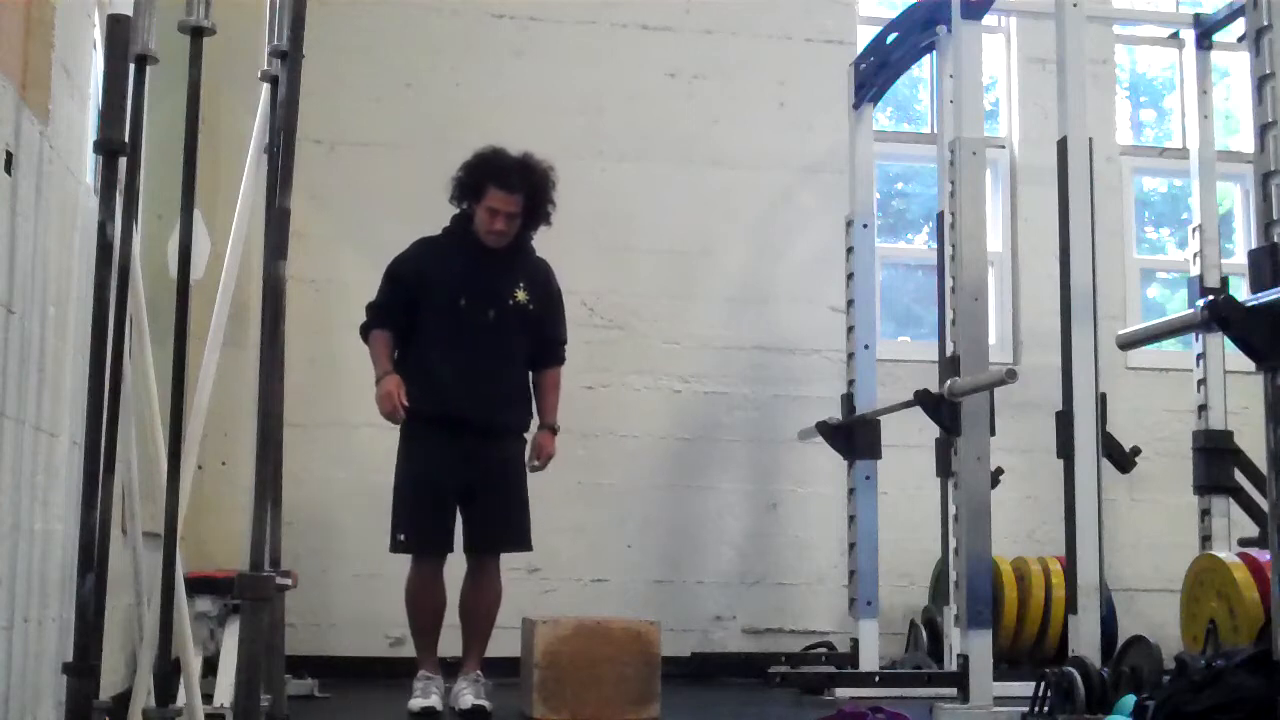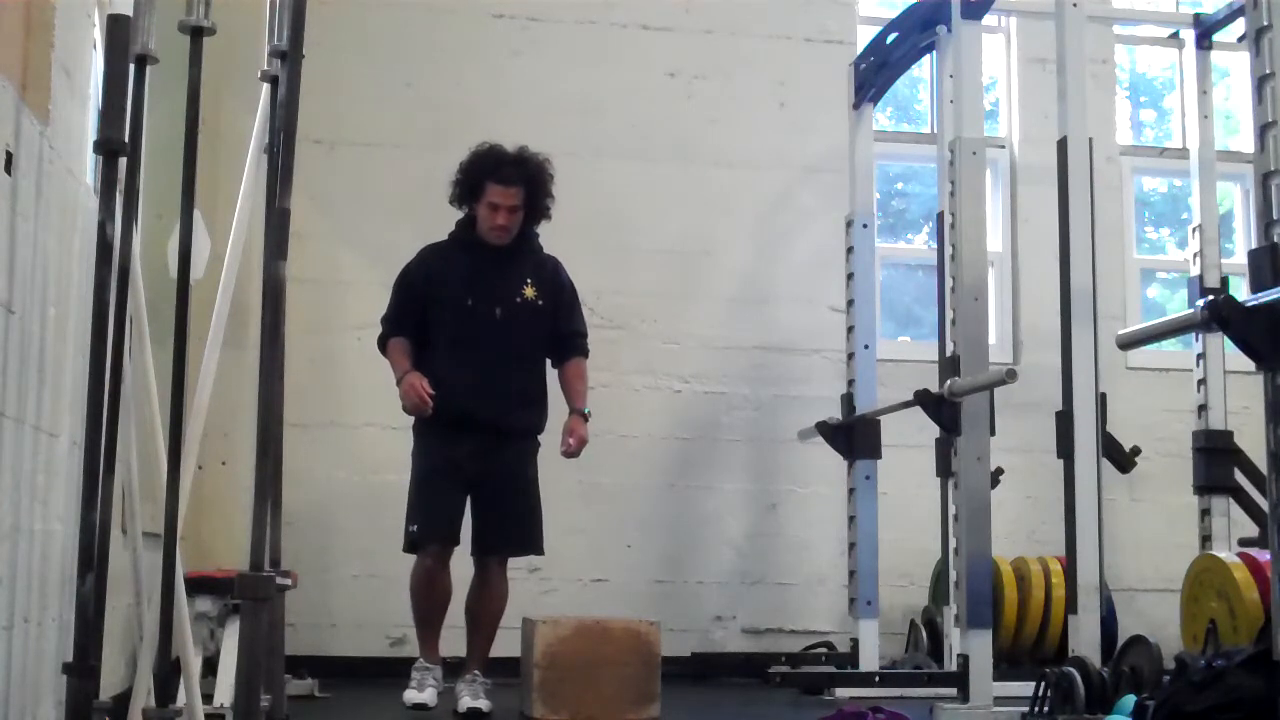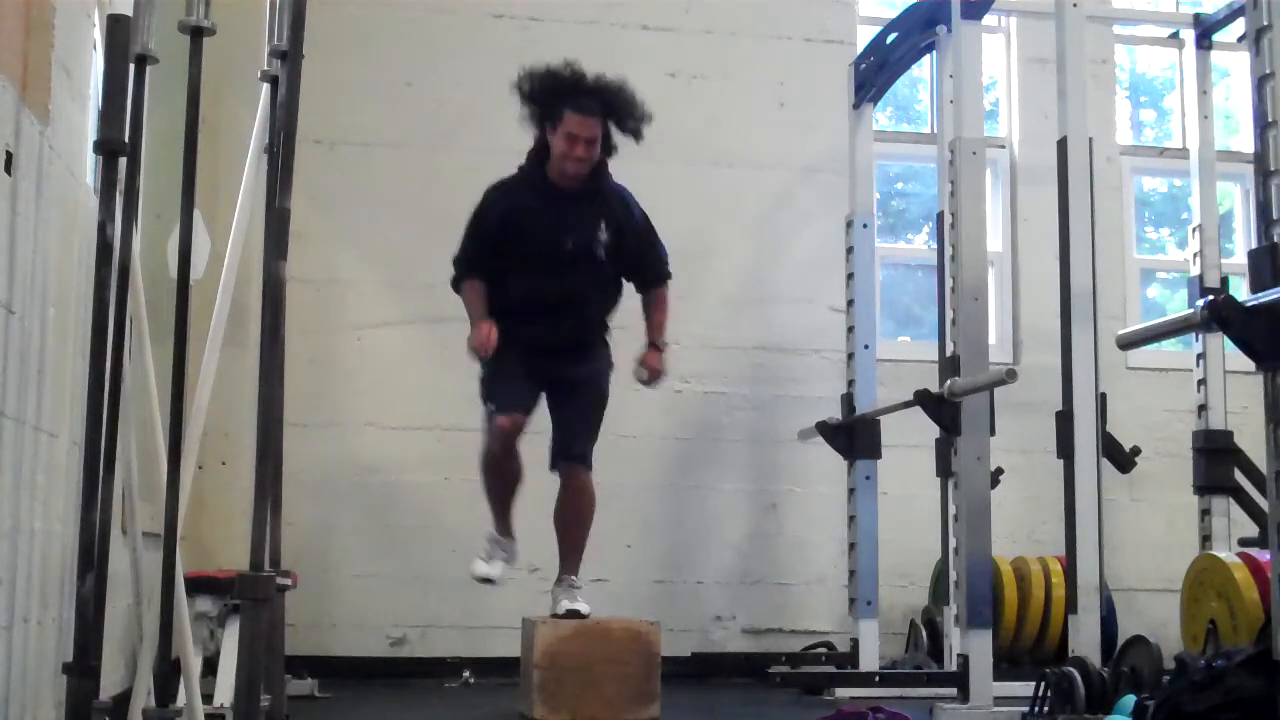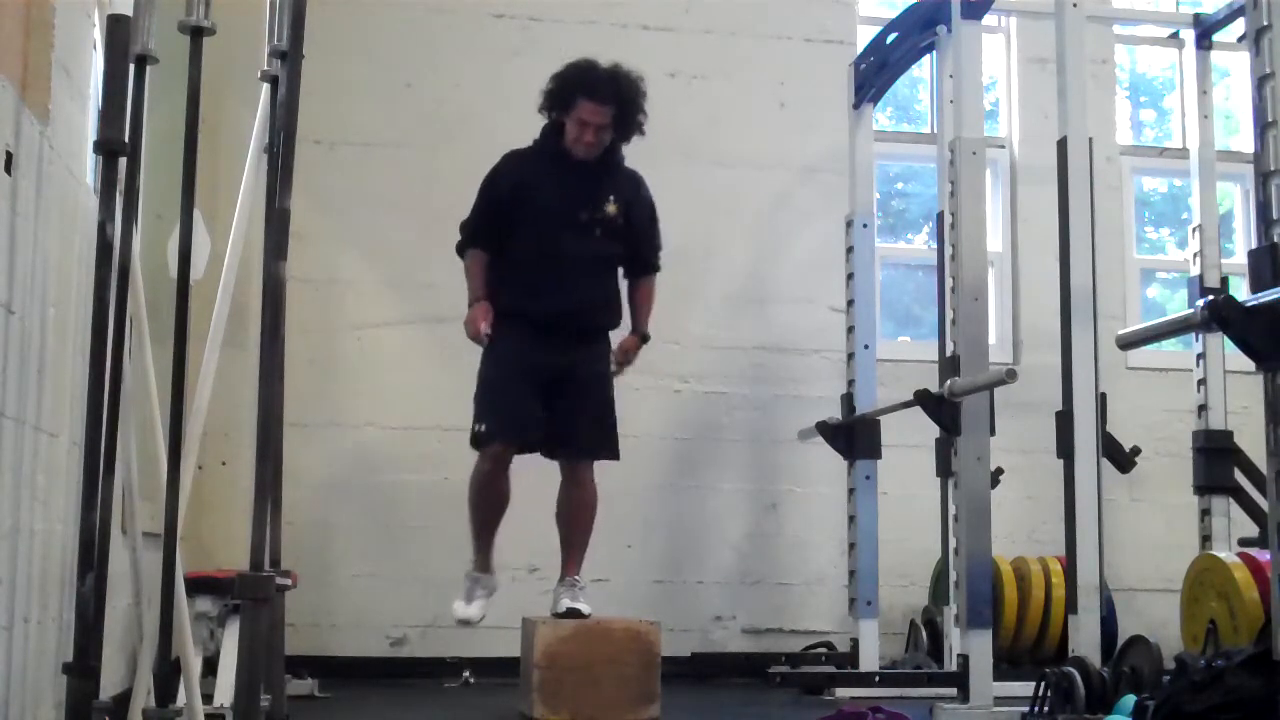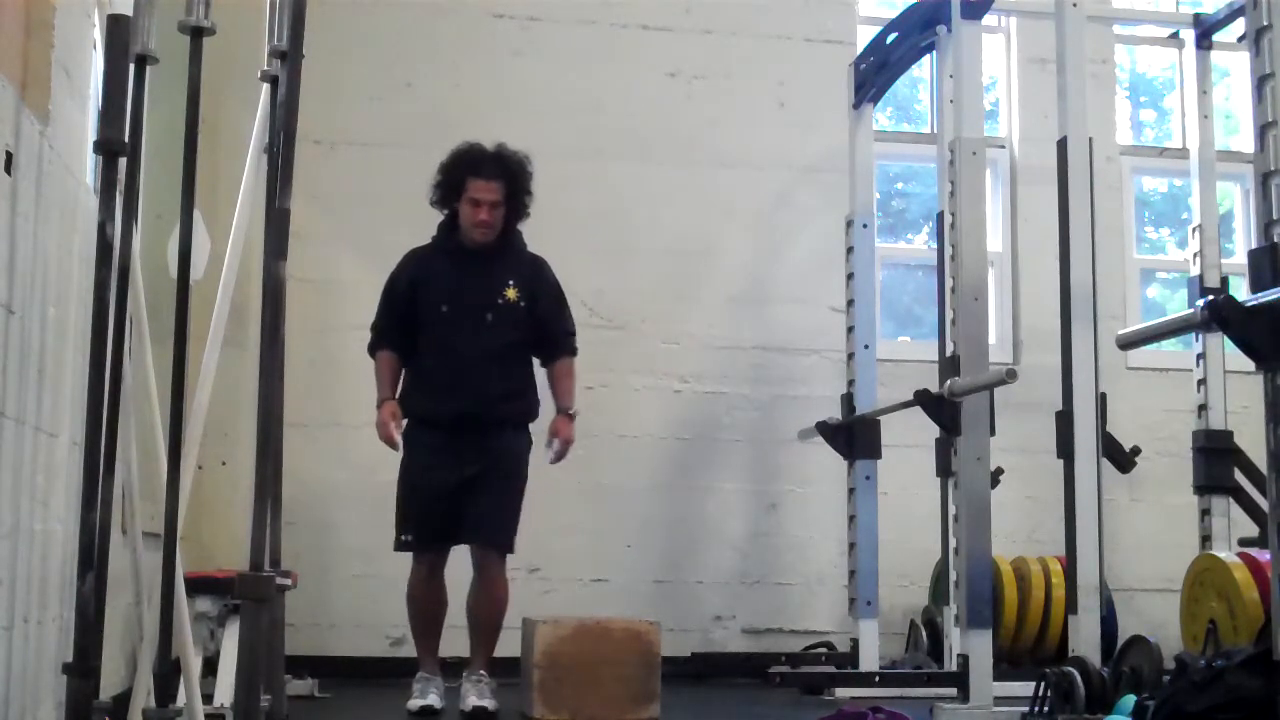
dt=1s
person 1, frame 1
left shoulder: (536, 277)
right shoulder: (425, 258)
left elbow: (548, 358)
right elbow: (381, 321)
left wrist: (548, 425)
right wrist: (385, 372)
left hip: (500, 440)
right hip: (429, 433)
left knee: (486, 558)
right knee: (427, 557)
right ankle: (428, 673)
person 1, frame 2
left shoulder: (547, 274)
right shoulder: (433, 264)
left elbow: (570, 348)
right elbow: (396, 329)
left wrist: (578, 411)
right wrist: (406, 373)
left hip: (512, 441)
right hip: (442, 435)
left knee: (493, 560)
right knee: (432, 551)
right ankle: (428, 664)
person 1, frame 3
left shoulder: (617, 206)
right shoulder: (507, 199)
left elbow: (653, 275)
right elbow: (469, 270)
left wrist: (655, 344)
right wrist: (480, 322)
left hip: (582, 355)
right hip: (514, 347)
left knee: (576, 471)
right knee: (503, 427)
left ankle: (568, 584)
right ankle: (501, 536)
person 1, frame 4
left shoulder: (628, 188)
right shoulder: (518, 170)
left elbow: (643, 266)
right elbow: (477, 240)
left wrist: (638, 330)
right wrist: (479, 299)
left hip: (586, 345)
right hip: (516, 336)
left knee: (579, 465)
right knee: (496, 450)
left ankle: (569, 583)
right ankle: (480, 572)
person 1, frame 5
left shoulder: (531, 272)
right shoulder: (419, 267)
left elbow: (559, 349)
right elbow: (388, 341)
left wrist: (565, 412)
right wrist: (387, 398)
left hip: (503, 436)
right hip: (432, 433)
left knee: (490, 557)
right knee: (427, 558)
right ankle: (428, 674)
